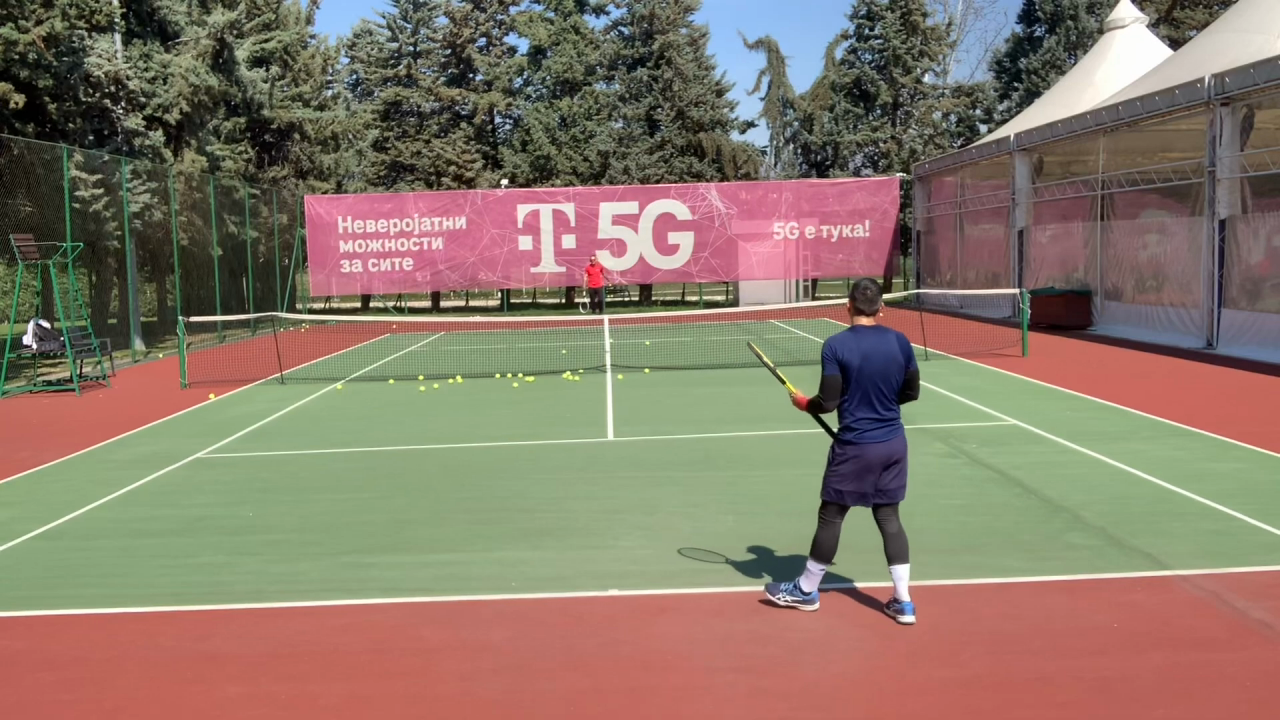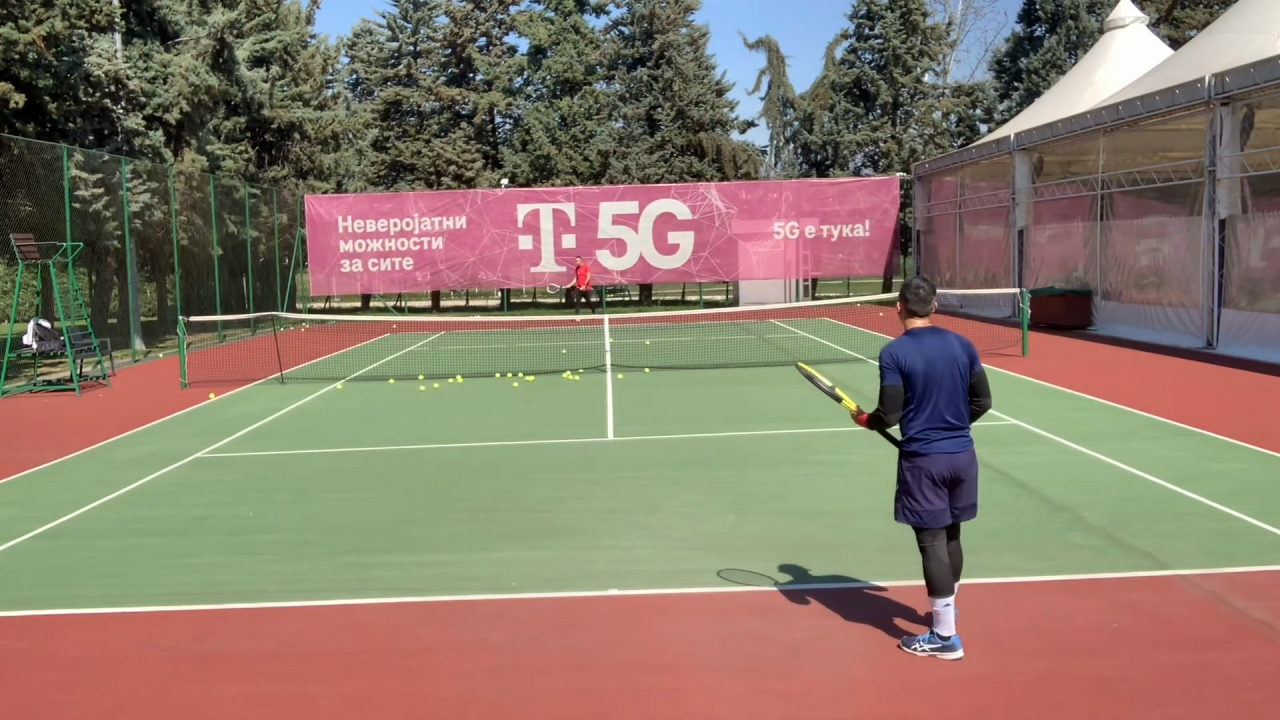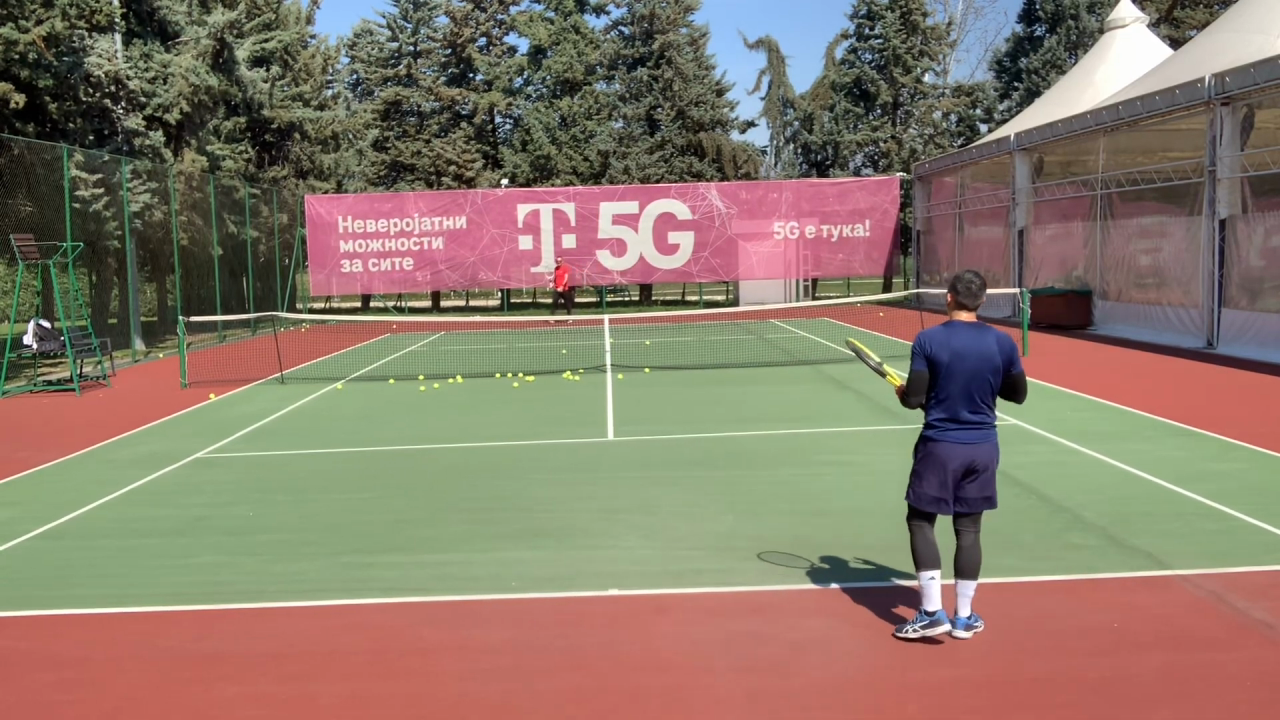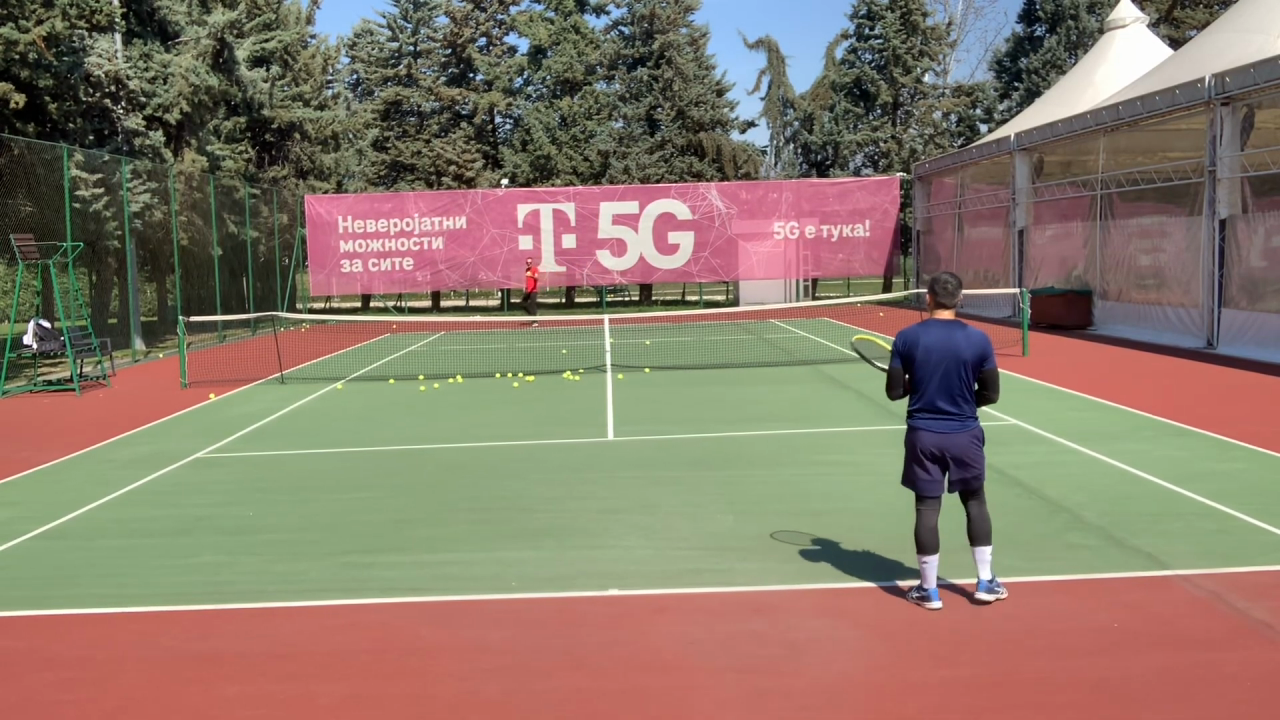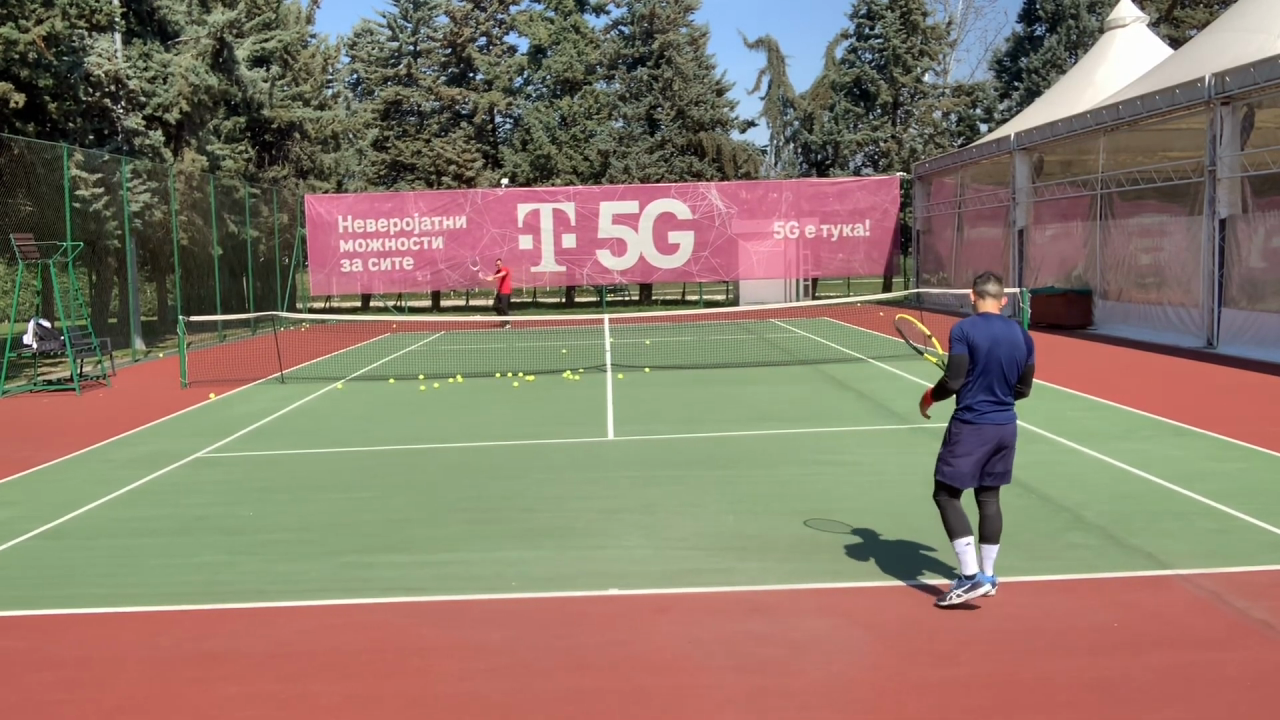
dt=1s
person 1, frame 1
left shoulder: (836, 345)
right shoulder: (901, 343)
left elbow: (828, 402)
right elbow: (912, 393)
left wrist: (802, 402)
left hip: (855, 446)
right hip: (893, 442)
left knee: (831, 516)
right knee: (889, 518)
left ankle: (806, 590)
right ankle: (904, 602)
person 1, frame 2
left shoulder: (894, 353)
right shoulder: (963, 345)
left elbow: (889, 416)
right elbow: (982, 402)
left wrist: (863, 419)
left hip: (922, 458)
right hip: (962, 454)
left knee: (932, 543)
right knee: (951, 535)
left ankle: (945, 636)
right ankle: (945, 612)
person 1, frame 3
left shoulder: (928, 340)
right shoulder: (1003, 343)
left elbow: (913, 399)
right elbow: (1018, 394)
left wrist: (902, 392)
left hip: (939, 446)
right hip: (983, 447)
left knee: (920, 522)
right knee: (969, 530)
left ankle: (932, 612)
right ankle: (964, 616)
person 1, frame 4
left shoulder: (906, 338)
right shoulder: (978, 339)
left elbow: (894, 391)
right elbow: (991, 394)
left hip: (922, 435)
right hip: (964, 435)
left knee: (927, 510)
right knee: (975, 503)
left ankle: (929, 590)
right ankle: (985, 582)
person 1, frame 5
left shoulder: (964, 329)
right shoulder: (1022, 335)
left elbow: (953, 381)
right elbow: (1023, 388)
left wrist: (929, 396)
left hip: (970, 426)
right hip: (1005, 426)
left knee: (946, 496)
right knee: (989, 497)
left ankle: (971, 576)
right ankle: (987, 574)
